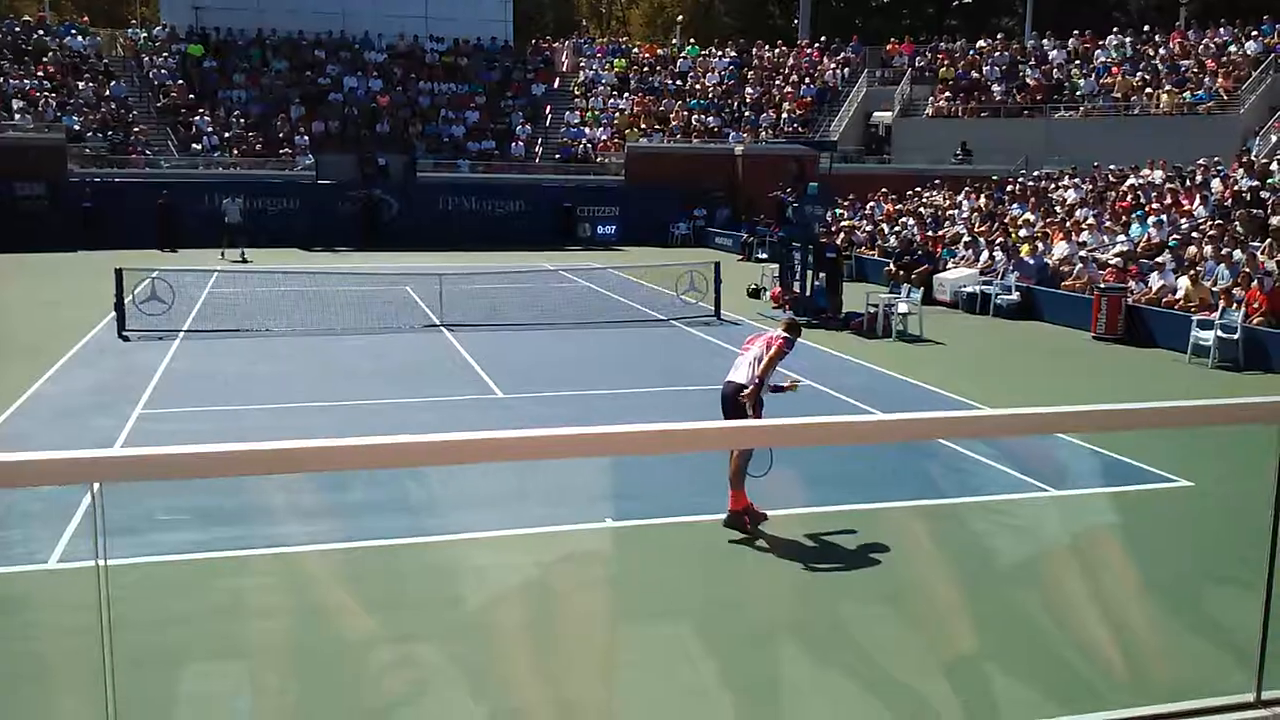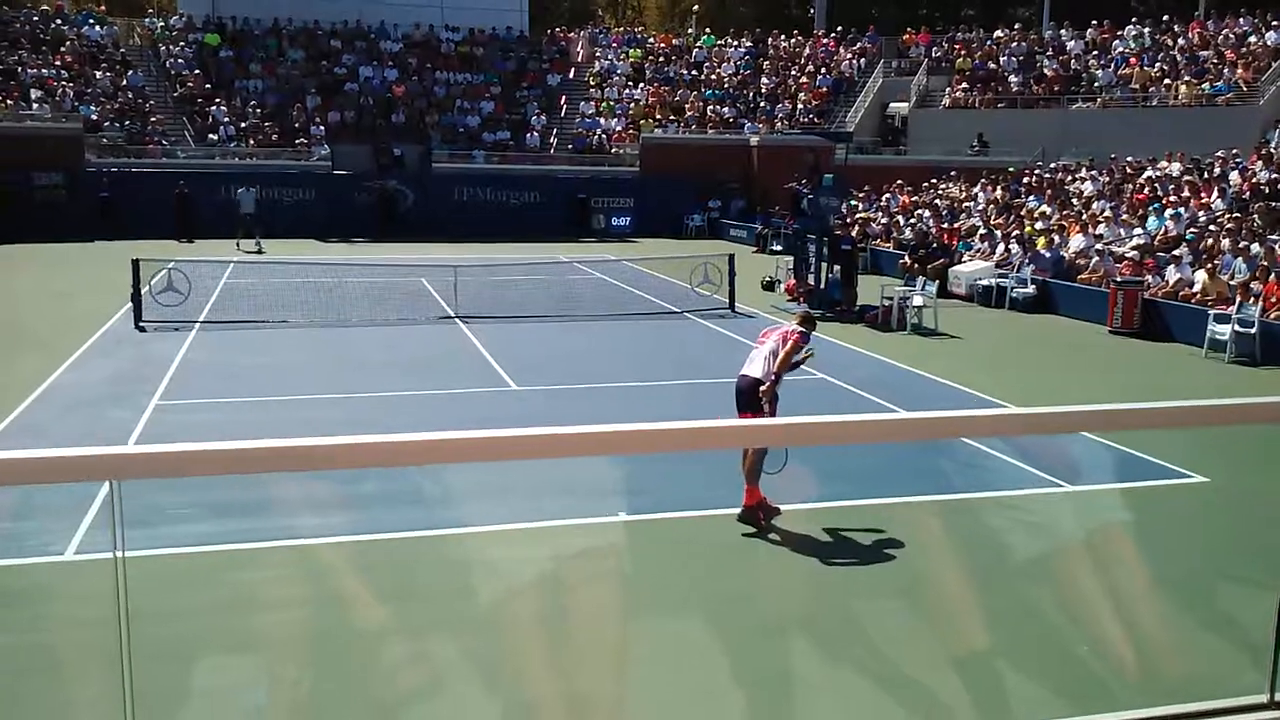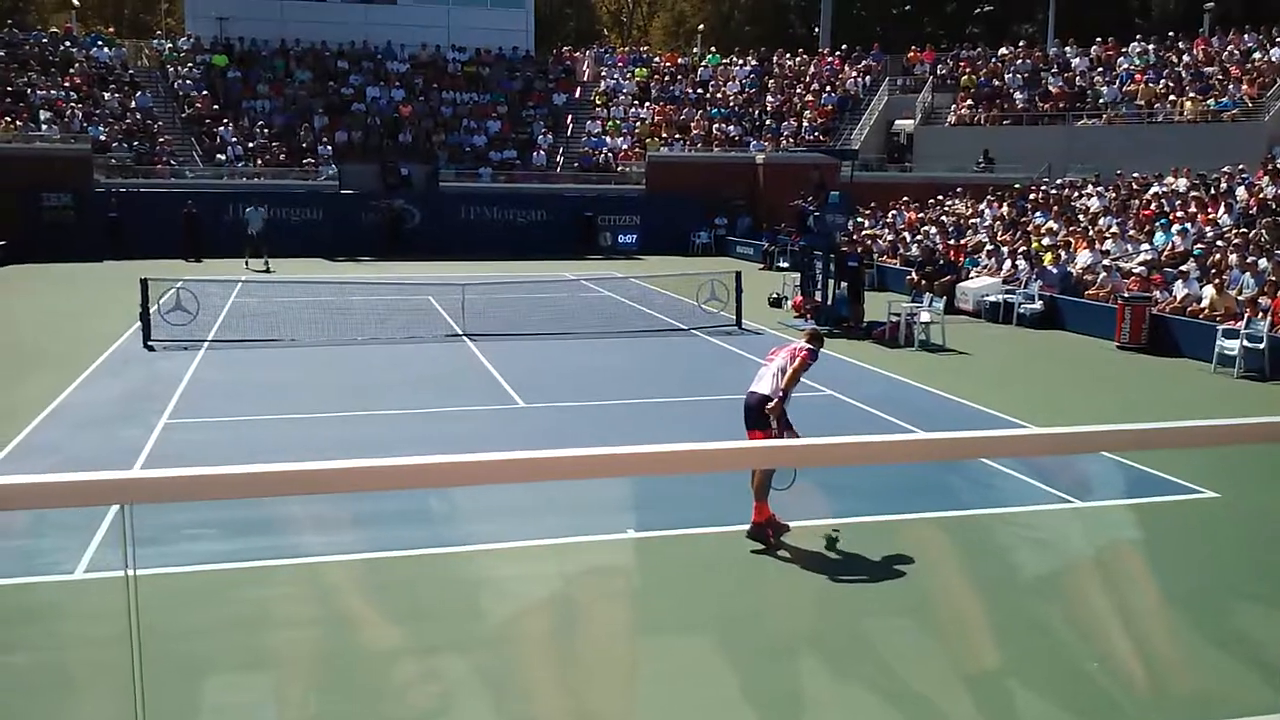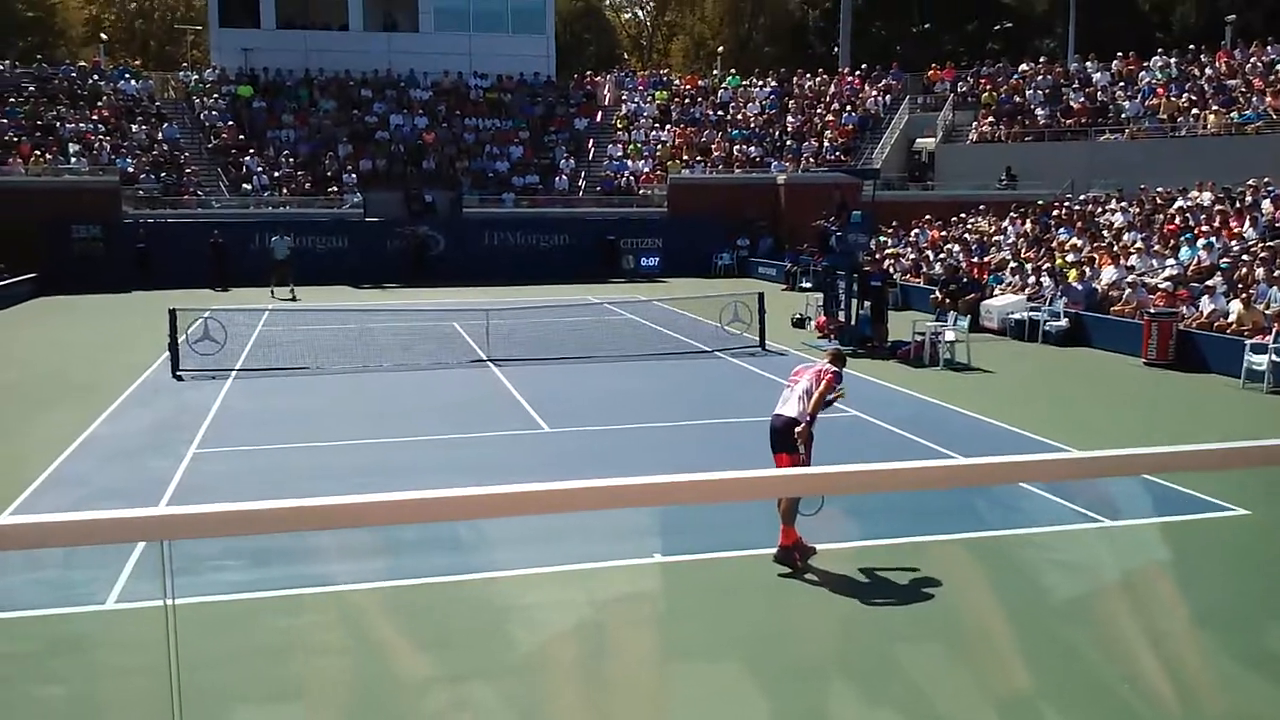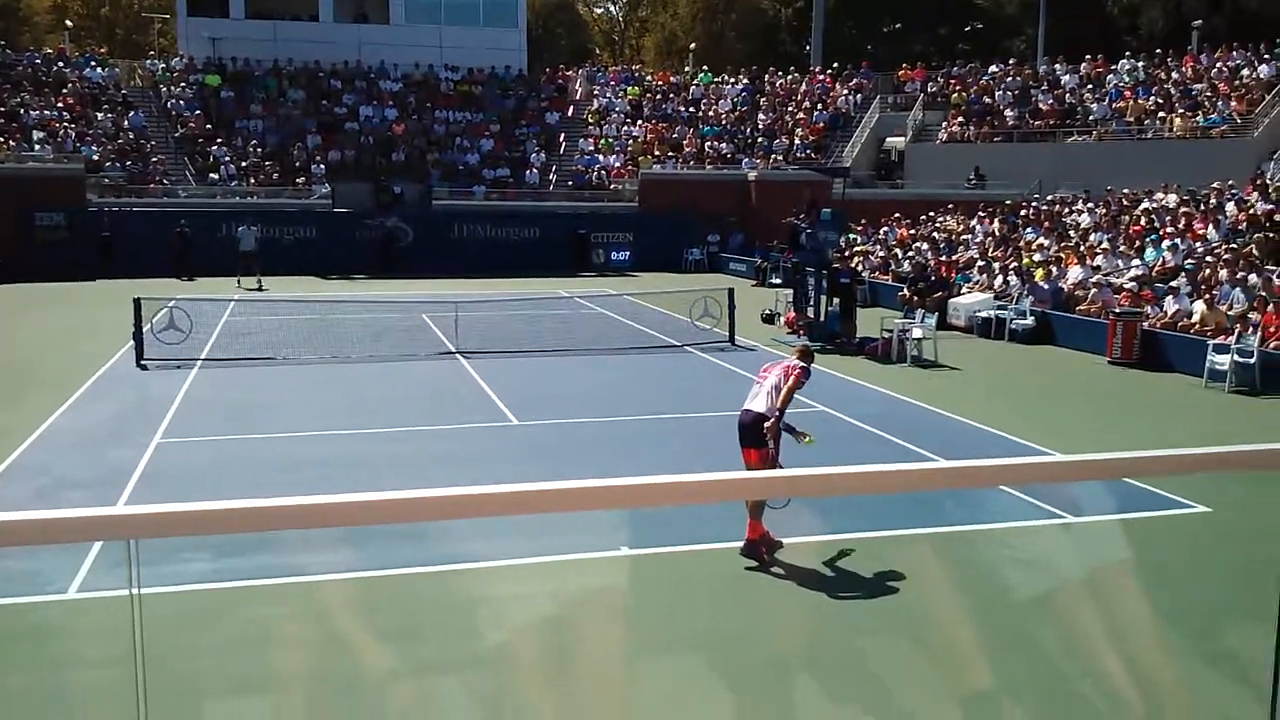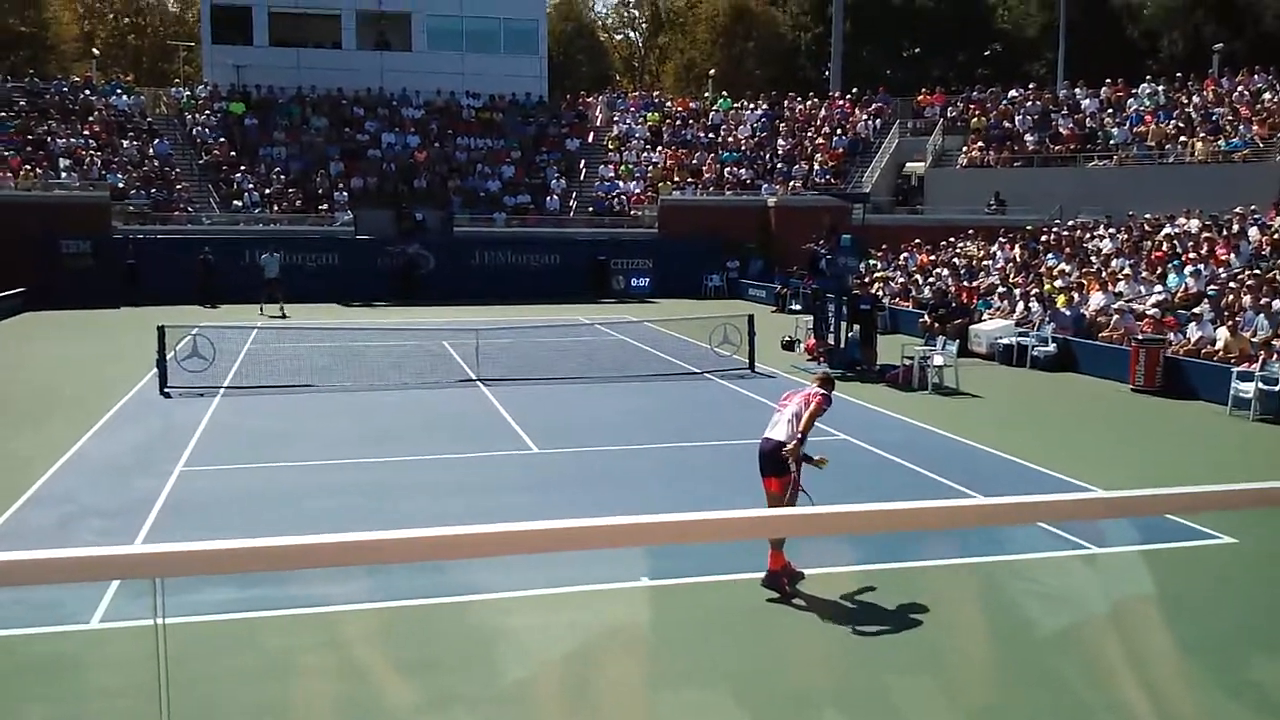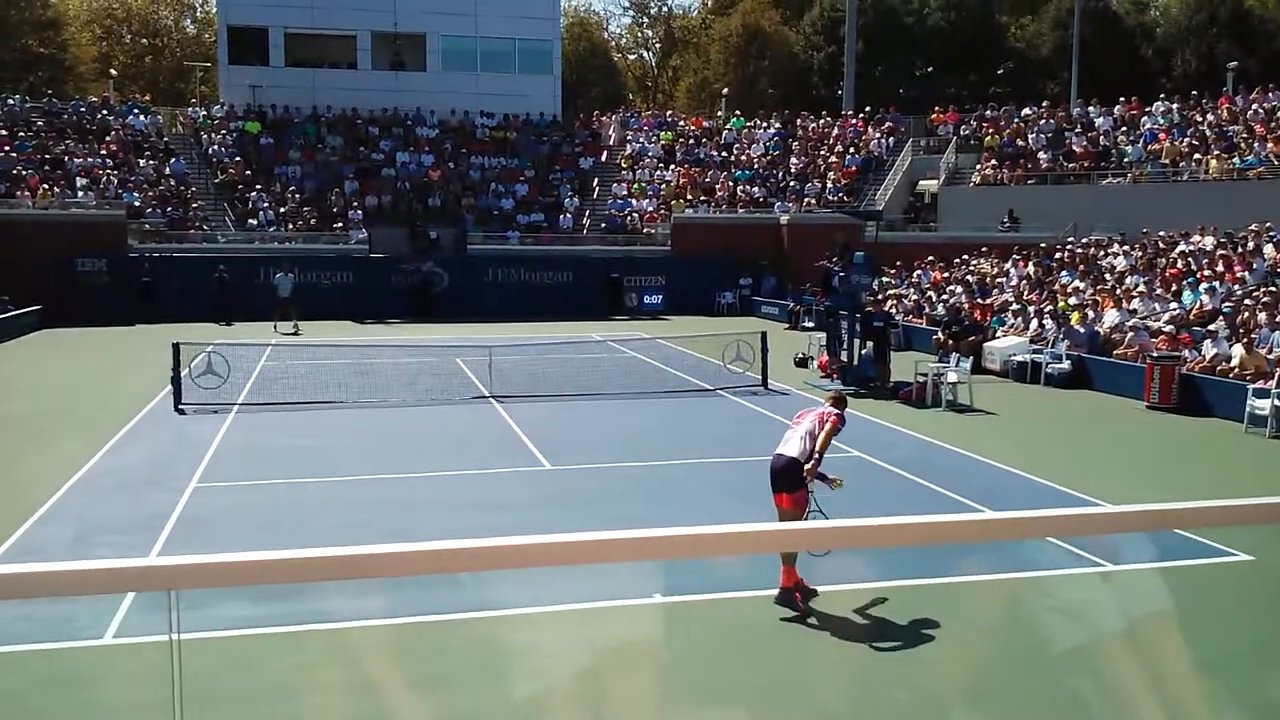
dt=0.4s
person 1, frame 1
left shoulder: (757, 337)
right shoulder: (785, 338)
right elbow: (769, 359)
left wrist: (782, 388)
right wrist: (755, 388)
left hip: (730, 388)
right hip: (745, 391)
left knee: (739, 449)
right knee: (743, 451)
left ankle: (742, 505)
right ankle: (735, 511)
person 1, frame 2
left shoulder: (772, 330)
right shoulder: (801, 332)
right elbow: (785, 355)
left wrist: (801, 361)
right wrist: (773, 383)
left hip: (743, 381)
right hip: (759, 386)
left knee: (751, 444)
right knee: (759, 447)
left ankle: (755, 500)
right ankle: (749, 507)
person 1, frame 3
left shoulder: (781, 349)
right shoulder: (809, 350)
right elbow: (794, 371)
left wrist: (788, 427)
right wrist: (779, 400)
left hip: (752, 398)
right hip: (767, 403)
left ankle: (764, 516)
right ankle: (758, 523)
person 1, frame 4
left shoulder: (802, 368)
right shoulder: (833, 371)
right elbow: (819, 394)
left wrist: (831, 401)
right wrist: (808, 424)
left hip: (777, 421)
right hip: (795, 426)
left ankle: (791, 540)
right ankle: (785, 547)
person 1, frame 5
left shoulder: (771, 366)
right shoulder: (802, 368)
right elbow: (788, 390)
left wrist: (791, 430)
right wrist: (777, 418)
left hip: (746, 416)
right hip: (763, 422)
left ankle: (758, 534)
right ankle: (752, 540)
person 1, frame 6
left shoulder: (792, 394)
right shoulder: (823, 395)
right elbow: (810, 414)
left wrist: (808, 459)
right wrist: (798, 441)
left hip: (766, 445)
right hip: (782, 449)
left knee: (774, 511)
left ankle: (780, 565)
right ankle: (773, 572)
person 1, frame 7
left shoulder: (805, 413)
right shoulder: (836, 415)
right elbow: (826, 434)
left wrist: (823, 477)
right wrist: (816, 461)
left hip: (777, 462)
right hip: (794, 466)
left ankle: (793, 582)
right ankle: (786, 589)
